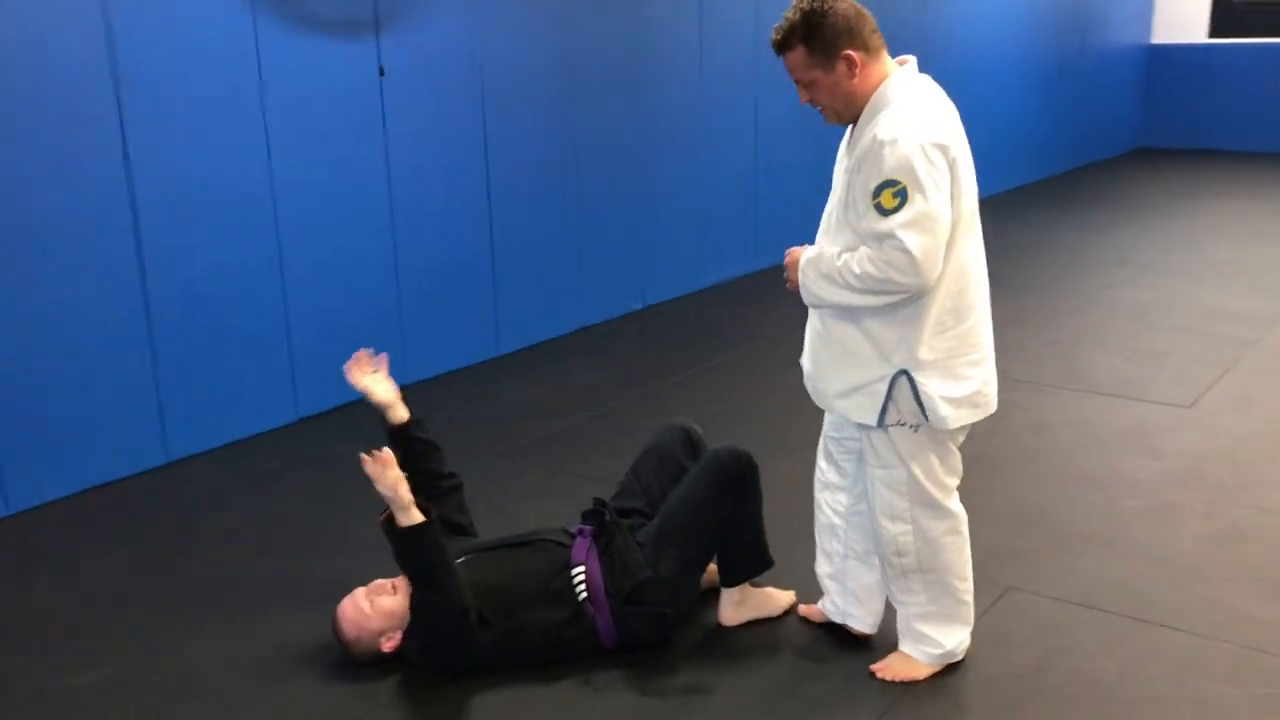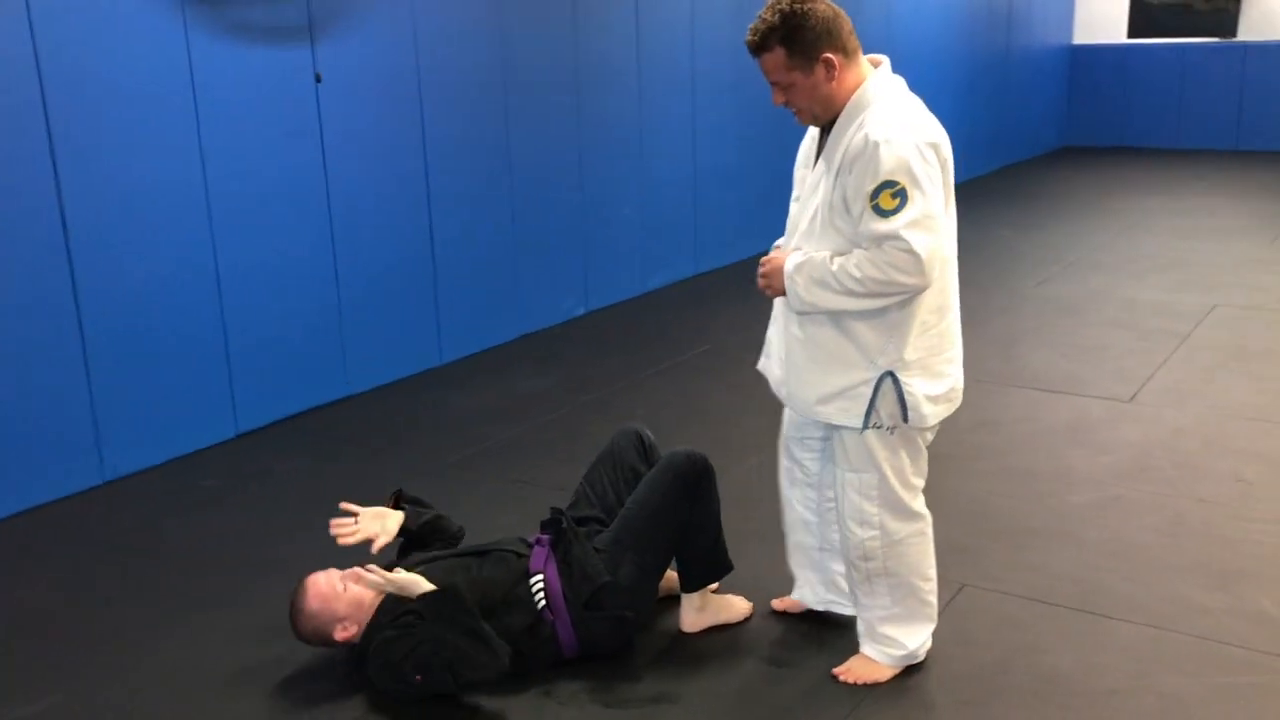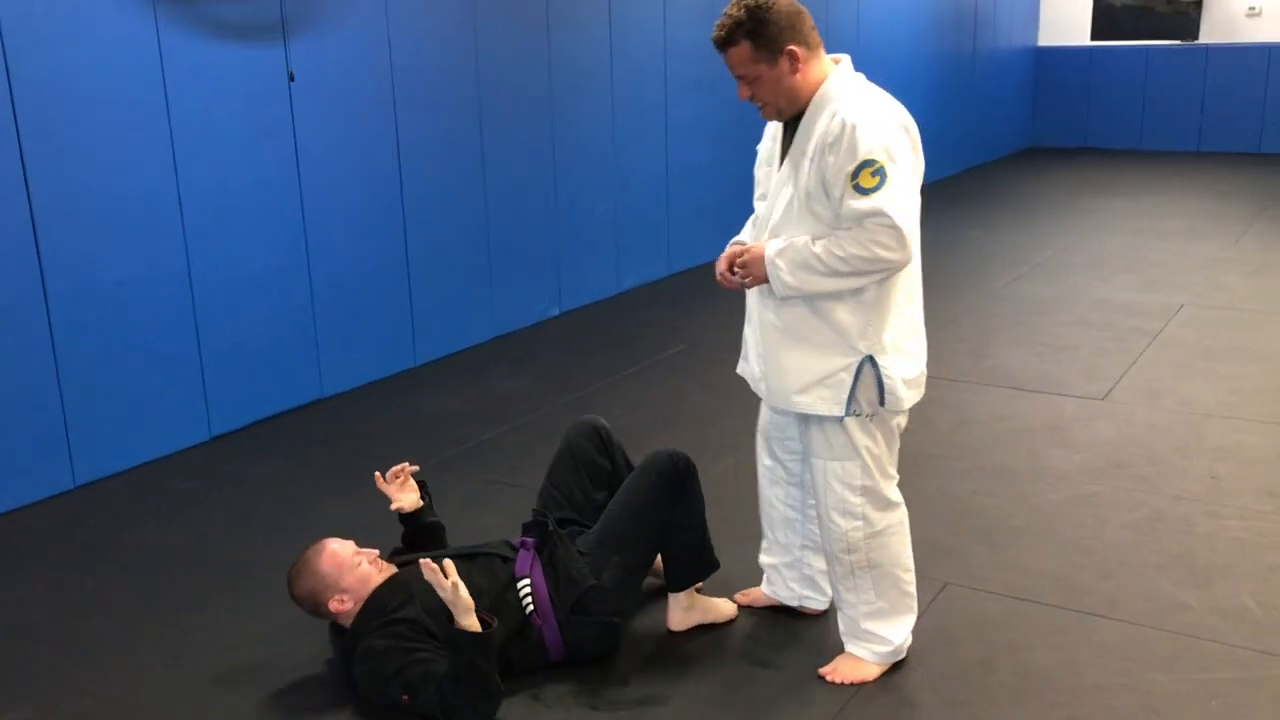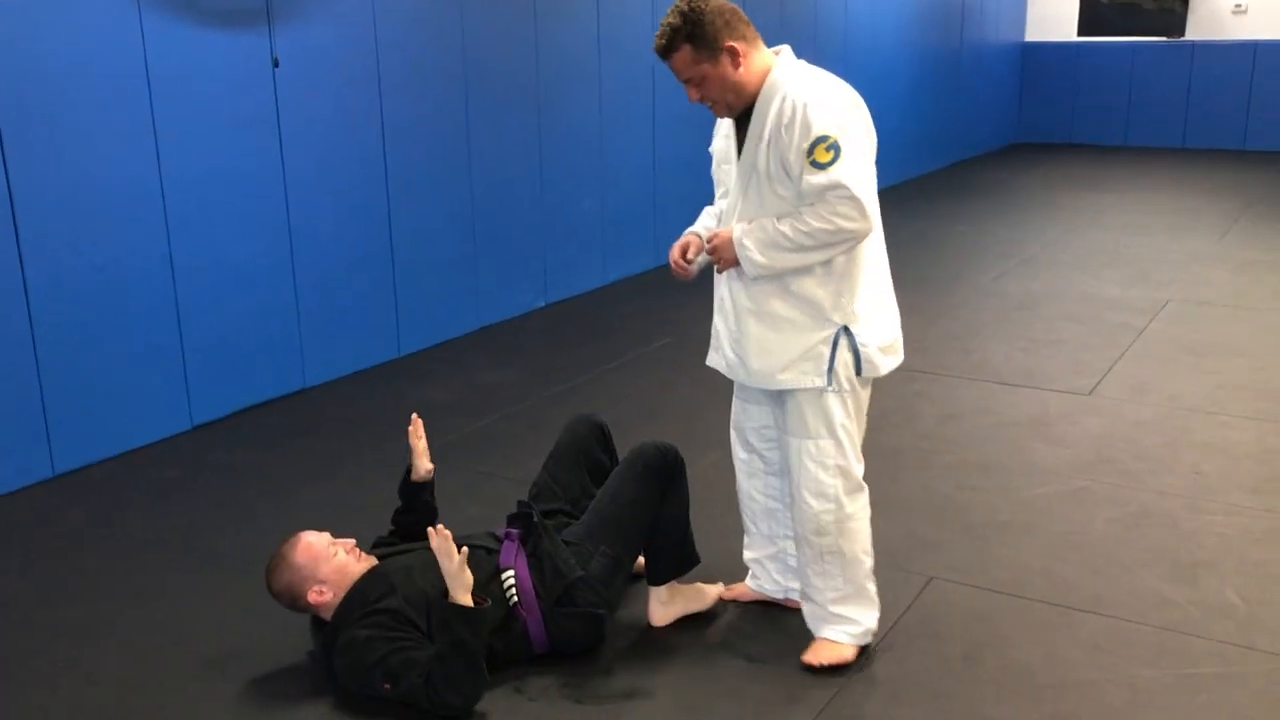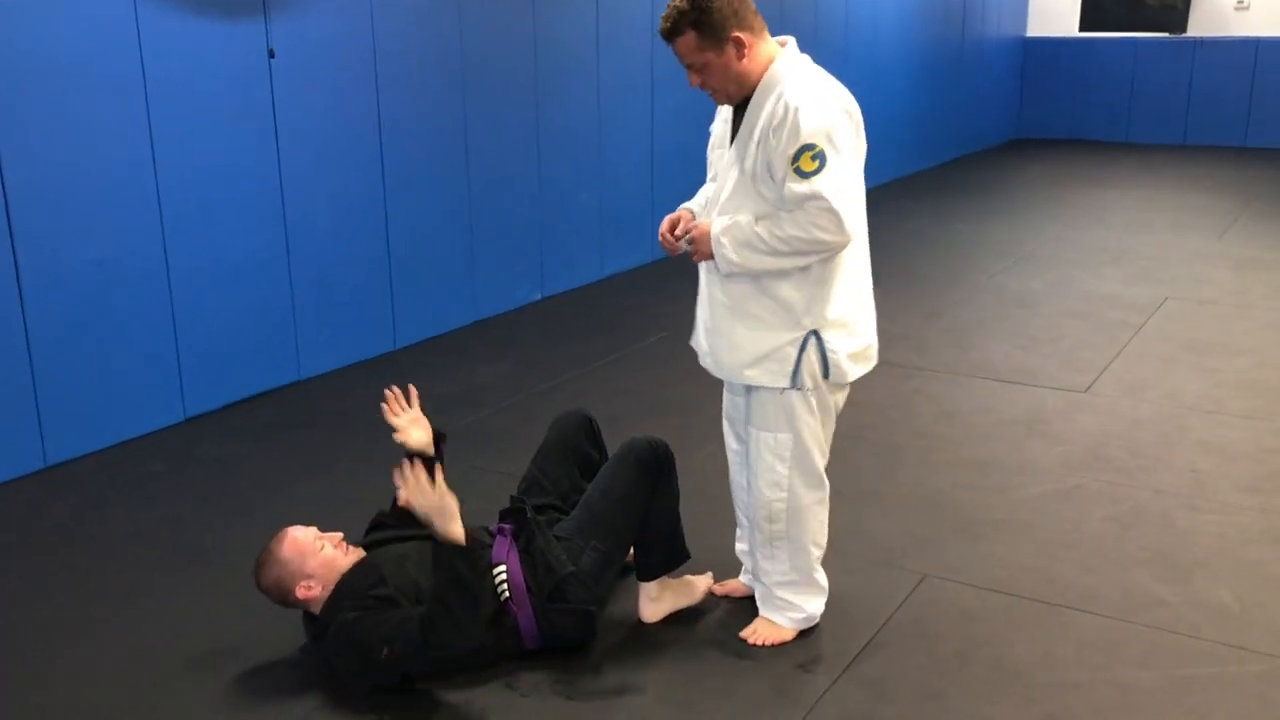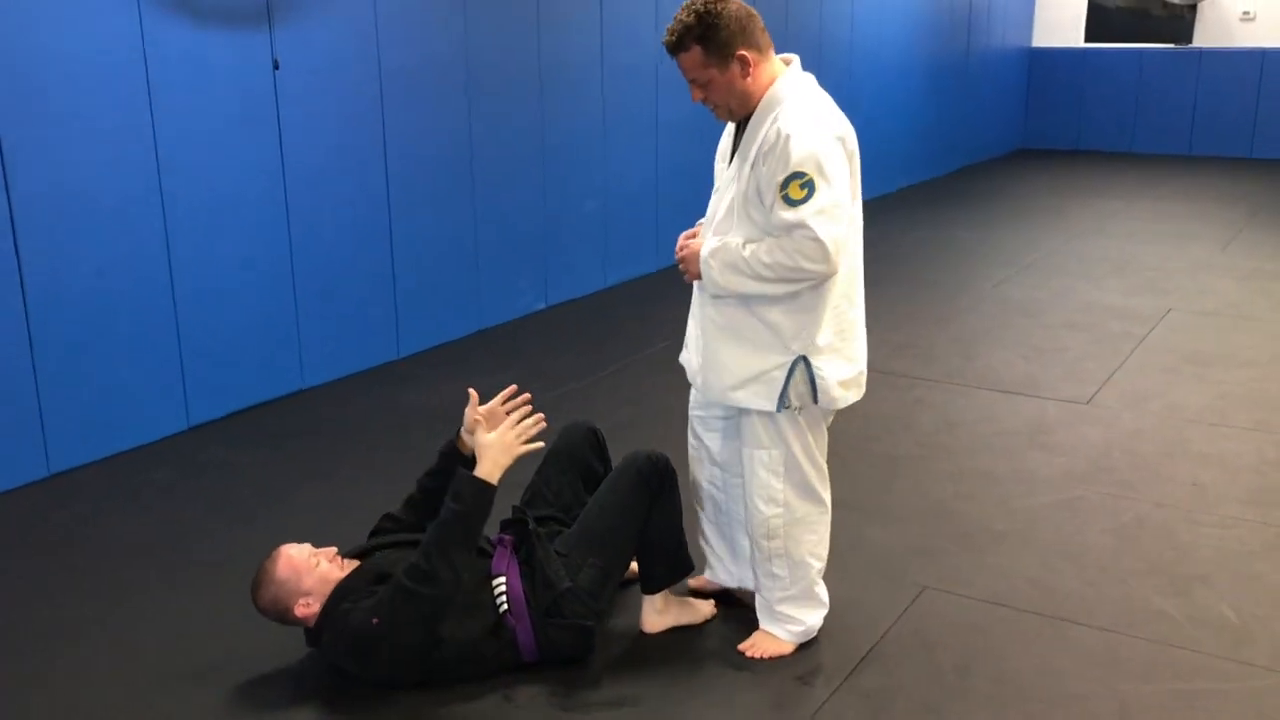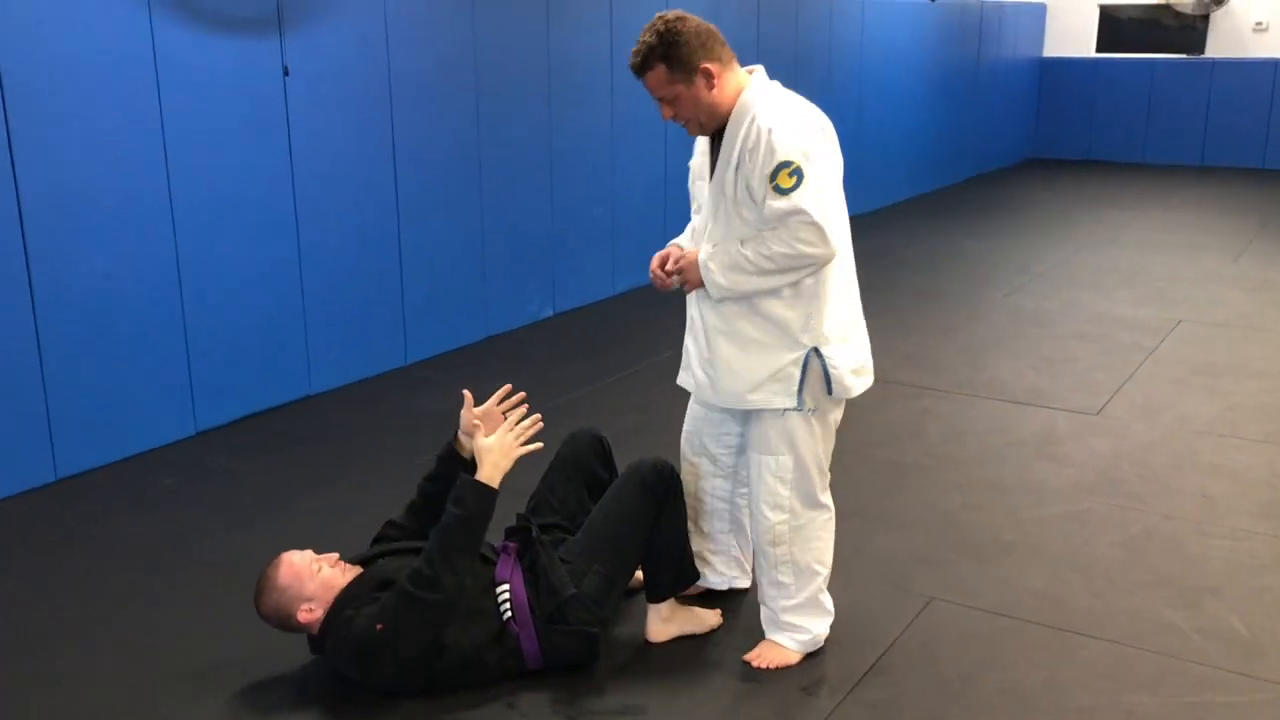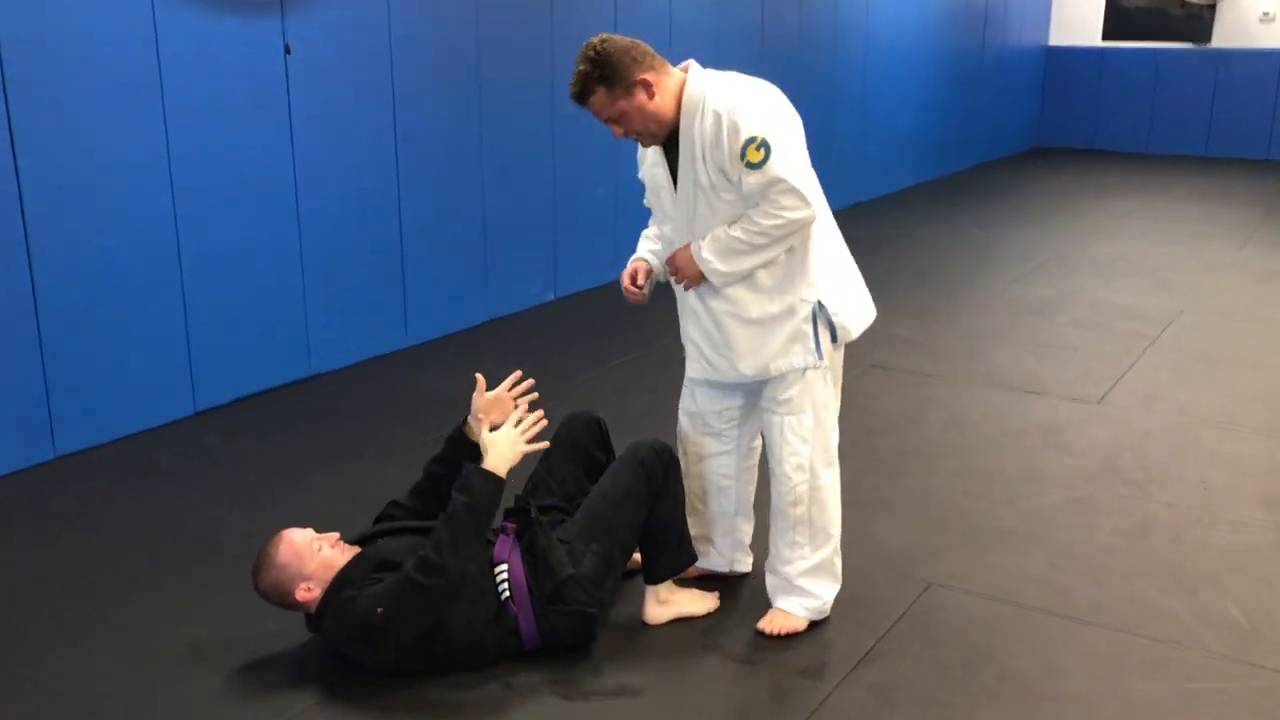
dt=0.4s
person 1, frame 1
left shoulder: (903, 137)
right shoulder: (887, 108)
left elbow: (905, 265)
left wrist: (812, 270)
right wrist: (823, 264)
left hip: (909, 365)
right hip: (875, 354)
left knee: (912, 506)
right knee: (845, 473)
left ankle: (937, 637)
right ankle: (849, 602)
person 1, frame 2
left shoulder: (894, 137)
right shoulder: (836, 118)
left elbow: (904, 263)
left wrist: (799, 275)
right wrist: (788, 253)
left hip: (878, 365)
right hip: (827, 354)
left knee: (876, 507)
right knee: (806, 468)
left ankle: (897, 639)
right ankle: (826, 589)
person 1, frame 3
left shoulder: (865, 123)
right shoulder: (789, 119)
left elbow: (886, 240)
left wrist: (777, 264)
right wrist: (747, 244)
left hip: (850, 353)
right hip: (794, 342)
left knee: (855, 500)
right knee: (786, 467)
left ankle: (880, 636)
right ankle: (796, 583)
person 1, frame 4
left shoulder: (815, 104)
right shoulder: (735, 114)
left elbow: (847, 212)
left wrist: (746, 245)
right wrist: (704, 236)
left hip: (823, 333)
right hip: (762, 327)
left knee: (823, 484)
right knee: (760, 459)
left ankle: (845, 621)
right ankle: (776, 577)
person 1, frame 5
left shoulder: (810, 107)
right shoulder: (741, 99)
left elbow: (826, 224)
left wrist: (723, 241)
right wrist: (697, 212)
left hip: (798, 332)
right hip: (753, 323)
left knee: (784, 474)
right knee: (749, 459)
left ankle: (792, 601)
right ankle: (763, 571)
person 1, frame 6
left shoulder: (804, 131)
right shoulder: (751, 113)
left elbow: (812, 252)
left wrist: (713, 261)
right wrist: (710, 233)
left hip: (787, 350)
right hip: (739, 338)
left knee: (779, 491)
right knee: (713, 454)
left ankle: (790, 616)
right ankle: (733, 570)
person 1, frame 7
left shoulder: (785, 128)
right shoulder: (713, 130)
left elbow: (810, 238)
left wrist: (710, 265)
right wrist: (684, 247)
left hip: (791, 350)
right hip: (725, 343)
left knee: (785, 497)
right knee: (706, 461)
left ankle: (796, 626)
right ankle: (721, 574)
person 1, frame 8
left shoulder: (741, 109)
right shoulder: (656, 139)
left elbow: (792, 203)
left wrist: (706, 257)
right wrist: (648, 259)
left hip: (792, 311)
right hip: (719, 320)
left knee: (800, 458)
right knee: (708, 441)
left ankle: (803, 591)
right ankle: (718, 556)
person 2, frame 1
left shoulder: (429, 570)
right shoulder: (435, 641)
left elbow: (441, 484)
right elbow: (452, 609)
left wrist: (394, 410)
right wrist: (404, 511)
left hip: (604, 545)
right hip: (633, 597)
left knee: (682, 437)
right knee: (732, 466)
left ankle: (705, 567)
right ankle: (738, 597)
person 2, frame 2
left shoulder: (384, 593)
right shoulder: (394, 653)
left elbow: (447, 535)
right elbow: (484, 662)
left wrist: (397, 515)
right wrist: (426, 591)
left hip: (556, 555)
right hip: (591, 602)
left knee: (634, 442)
right knee: (687, 468)
left ankle: (659, 573)
right ankle: (698, 603)
person 2, frame 3
left shoulder: (376, 588)
right shoulder: (383, 658)
left elbow: (431, 558)
left wrist: (413, 508)
right wrist: (465, 615)
left hip: (539, 555)
right hip: (575, 602)
left knee: (589, 434)
right knee: (669, 468)
left ankle: (645, 551)
right ankle: (684, 603)
person 2, frame 4
left shoulder: (360, 581)
right shoulder: (363, 649)
left elbow: (410, 537)
left wrist: (420, 475)
right wrist: (461, 593)
left hip: (524, 548)
right hip: (562, 594)
left knee: (587, 430)
right knee: (657, 459)
left ankle: (627, 551)
right ankle: (665, 594)
person 2, frame 5
left shoulder: (353, 566)
right shoulder: (357, 634)
left elbow: (408, 516)
right elbow: (448, 636)
left wrist: (423, 449)
right wrist: (450, 531)
left hip: (515, 545)
right hip: (549, 592)
left knee: (575, 425)
right knee: (647, 454)
left ankle: (616, 548)
right ankle: (656, 589)
person 2, frame 6
left shoulder: (349, 578)
right shoulder: (362, 632)
left elbow: (416, 515)
right elbow: (435, 571)
left wrist: (466, 442)
right wrist: (488, 469)
left hip: (516, 558)
right hip: (549, 605)
left knee: (581, 438)
right knee: (648, 469)
left ankle: (620, 558)
right ankle: (659, 603)
person 2, frame 7
left shoulder: (356, 580)
right shoulder: (365, 638)
left elbow: (417, 522)
right elbow: (439, 579)
left wrist: (465, 446)
right wrist: (487, 474)
left hip: (521, 565)
right hip: (553, 612)
left knee: (586, 444)
right knee: (653, 477)
left ankle: (625, 564)
right ankle: (664, 613)
person 2, frame 8
left shoulder: (352, 565)
right shoulder: (362, 619)
left elbow: (424, 504)
right elbow: (444, 569)
left wrist: (475, 428)
right wrist: (492, 468)
left hip: (521, 545)
right hip: (552, 592)
left knee: (584, 427)
right knee: (651, 459)
left ankle: (622, 545)
right ankle: (661, 593)
